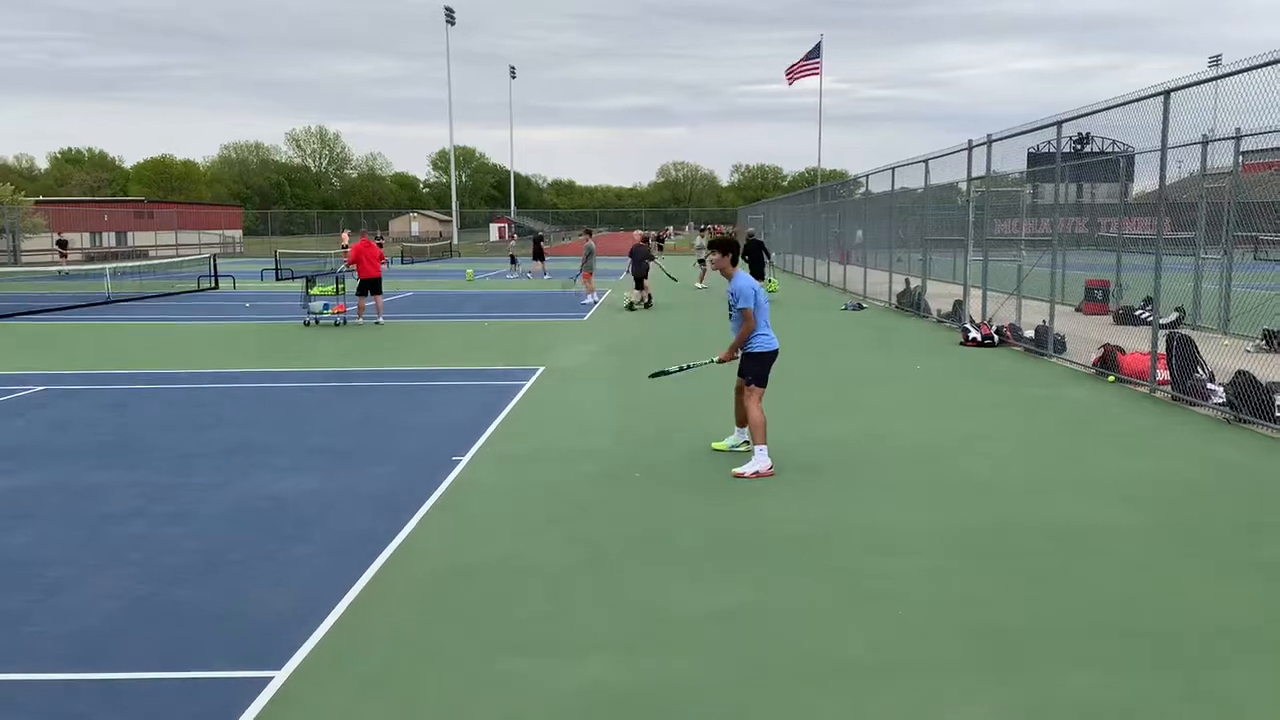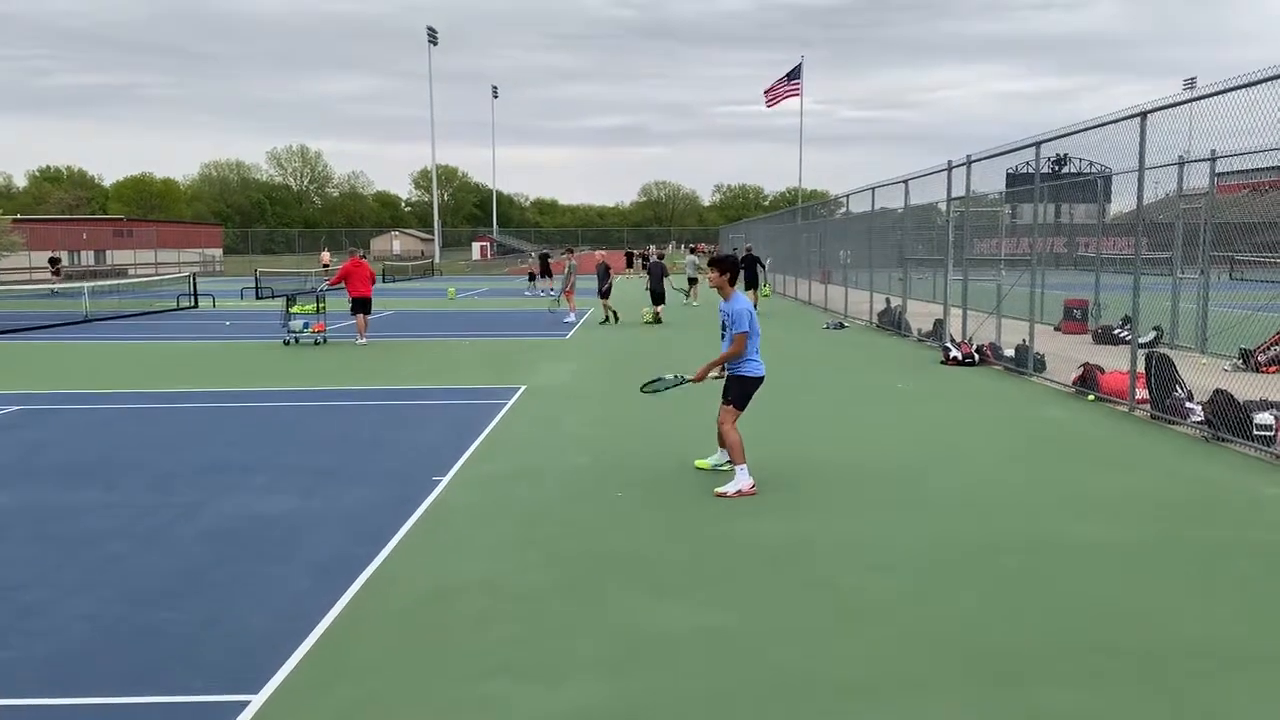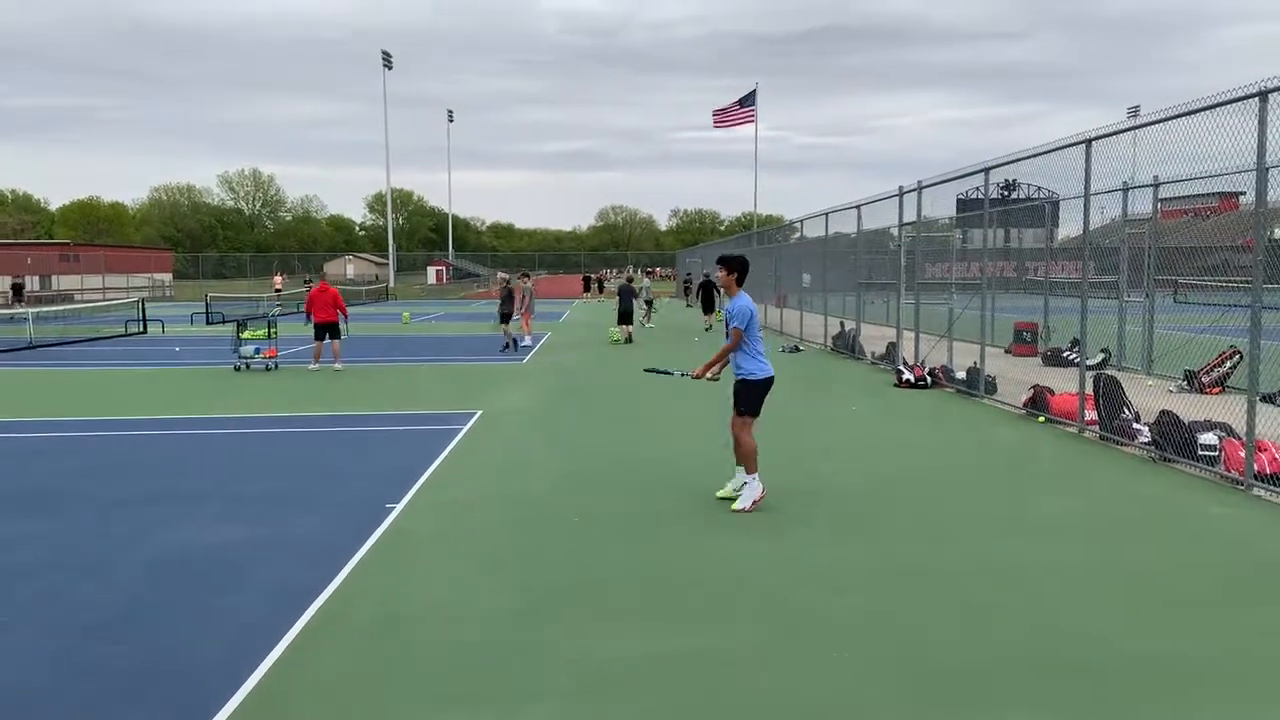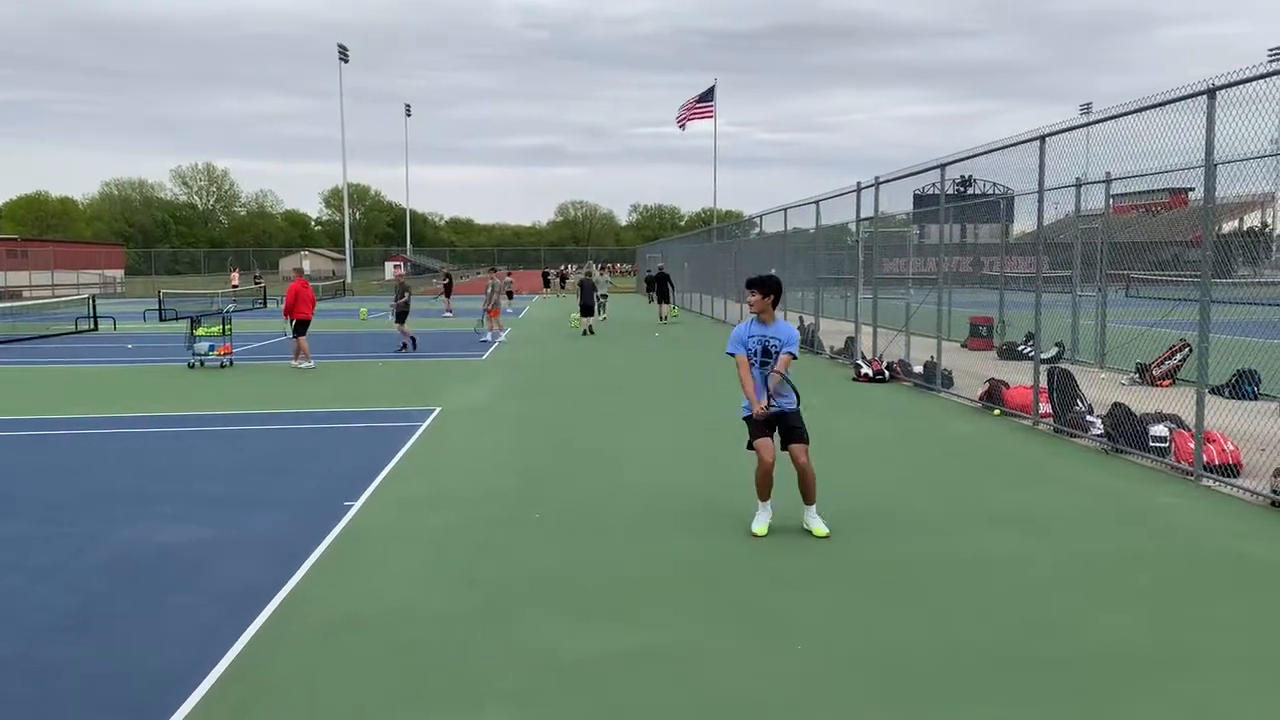
dt=1s
person 1, frame 1
left shoulder: (742, 284)
right shoulder: (735, 282)
left elbow: (749, 323)
left wrist: (730, 350)
right wrist: (735, 348)
left hip: (760, 348)
right hip: (752, 348)
left knee: (752, 401)
right knee: (740, 390)
left ankle: (762, 460)
right ankle: (741, 437)
person 1, frame 2
left shoulder: (740, 307)
right shoulder: (725, 304)
left elbow: (737, 349)
left wrist: (706, 368)
right wrist: (721, 366)
left hip: (747, 372)
right hip: (738, 371)
left knee: (725, 421)
right knee: (727, 415)
left ankle: (744, 480)
right ankle: (723, 457)
person 1, frame 3
left shoulder: (742, 306)
right shoulder: (732, 304)
left elbow: (732, 344)
left wrist: (706, 366)
right wrist: (718, 367)
left hip: (756, 376)
right hip: (746, 375)
left knee: (743, 430)
right knee: (736, 428)
left ankle: (753, 487)
right ankle: (740, 481)
person 1, frame 4
left shoulder: (789, 332)
right shoulder: (740, 332)
left elbow: (780, 370)
right elbow: (743, 372)
left wrist: (770, 398)
right wrist: (755, 402)
left hip: (784, 407)
right hip: (756, 408)
left knee: (803, 462)
right knee: (766, 460)
left ankle: (810, 515)
right ankle: (764, 510)
